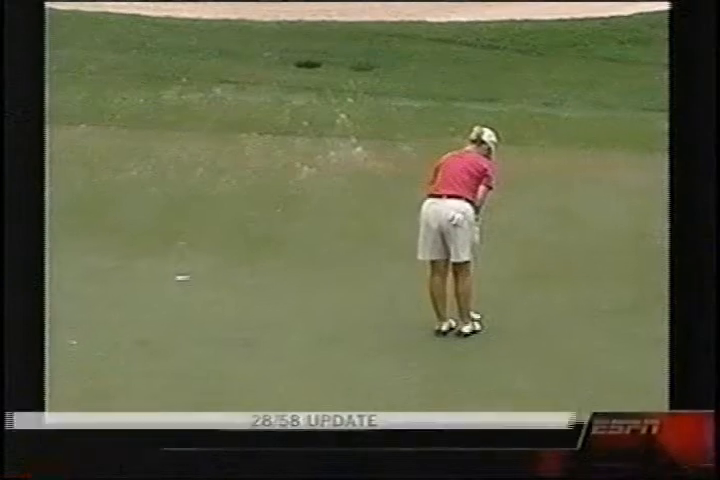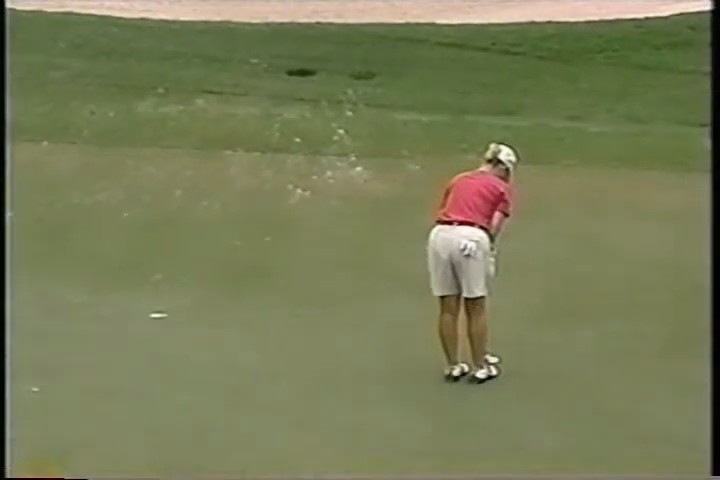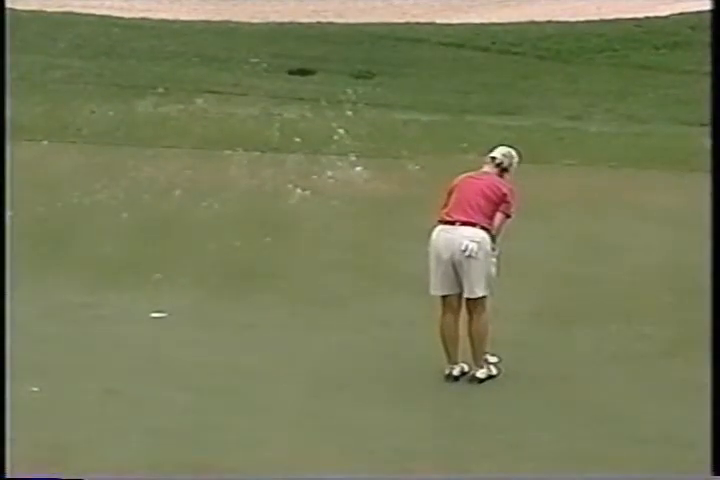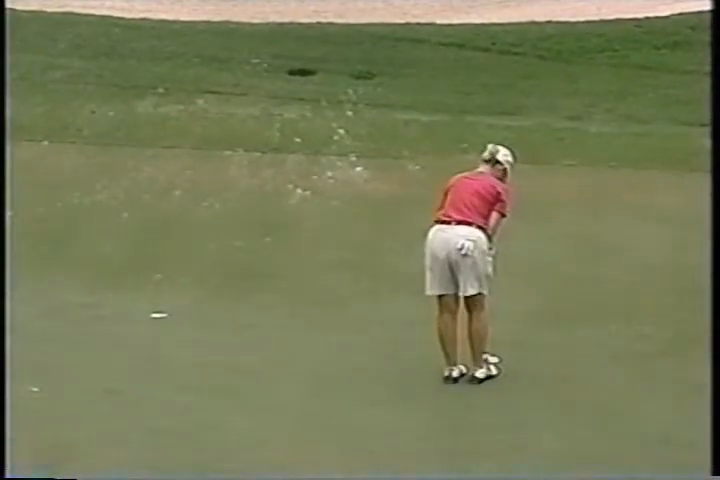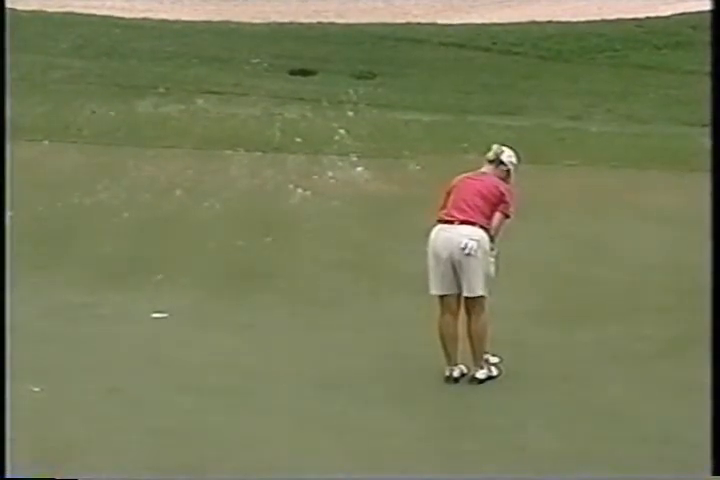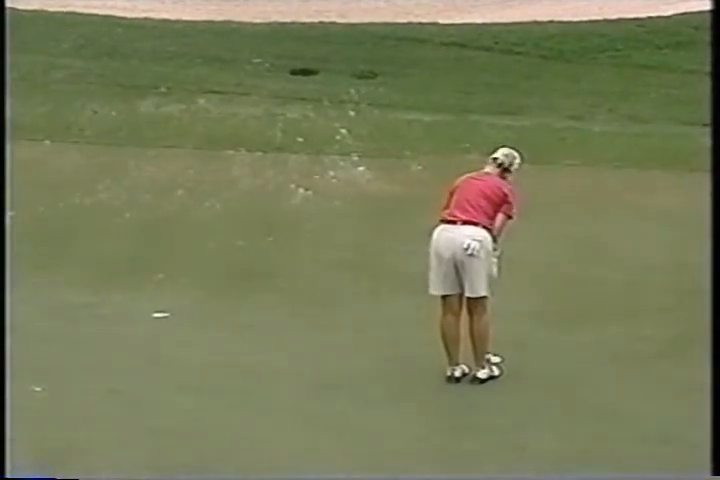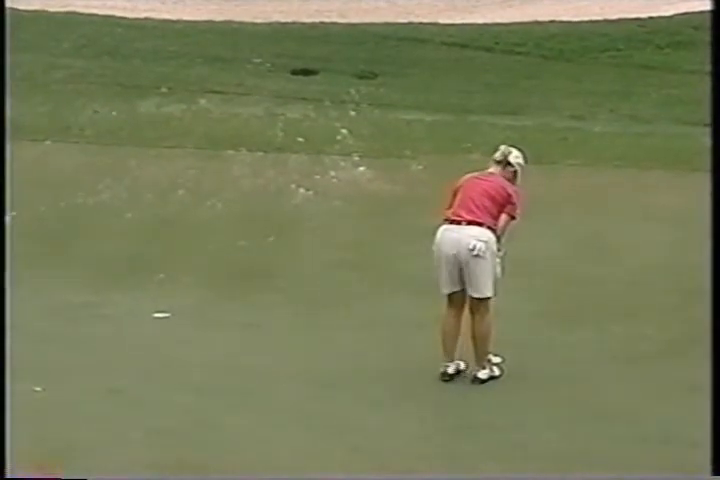
dt=0.7s
person 1, frame 1
left shoulder: (446, 158)
right shoulder: (486, 165)
right elbow: (479, 199)
right wrist: (474, 218)
left hip: (431, 208)
right hip: (458, 211)
left knee: (437, 271)
right knee: (462, 272)
left ankle: (442, 322)
right ankle: (465, 323)
person 1, frame 2
left shoulder: (457, 180)
right shoulder: (502, 188)
right elbow: (494, 227)
right wrist: (488, 247)
left hip: (440, 235)
right hip: (471, 239)
left knee: (448, 308)
right knee: (476, 309)
left ankle: (453, 366)
right ankle: (480, 368)
person 1, frame 3
left shoulder: (460, 180)
right shoulder: (505, 190)
right elbow: (495, 228)
right wrist: (490, 250)
left hip: (441, 236)
right hip: (472, 239)
left knee: (449, 308)
right knee: (477, 309)
left ankle: (453, 366)
right ankle: (480, 367)
person 1, frame 4
left shoulder: (455, 180)
right shoulder: (499, 188)
right elbow: (491, 227)
right wrist: (486, 249)
left hip: (438, 236)
right hip: (468, 239)
left knee: (446, 309)
right knee: (476, 308)
left ankle: (452, 368)
right ankle: (480, 367)
person 1, frame 5
left shoulder: (458, 180)
right shoulder: (503, 189)
right elbow: (494, 228)
right wrist: (489, 249)
left hip: (441, 235)
right hip: (471, 238)
left knee: (448, 309)
right knee: (476, 310)
left ankle: (453, 368)
right ankle: (480, 368)
person 1, frame 6
left shoulder: (462, 181)
right shoulder: (506, 190)
right elbow: (497, 228)
right wrist: (492, 248)
left hip: (443, 235)
right hip: (474, 239)
left knee: (450, 309)
right knee: (478, 310)
left ankle: (454, 367)
right ankle: (481, 368)
person 1, frame 7
left shoulder: (465, 180)
right shoulder: (509, 190)
right elbow: (500, 228)
right wrist: (495, 250)
left hip: (446, 235)
right hip: (477, 239)
left knee: (454, 305)
right knee: (480, 309)
left ankle: (449, 364)
right ankle: (482, 368)
